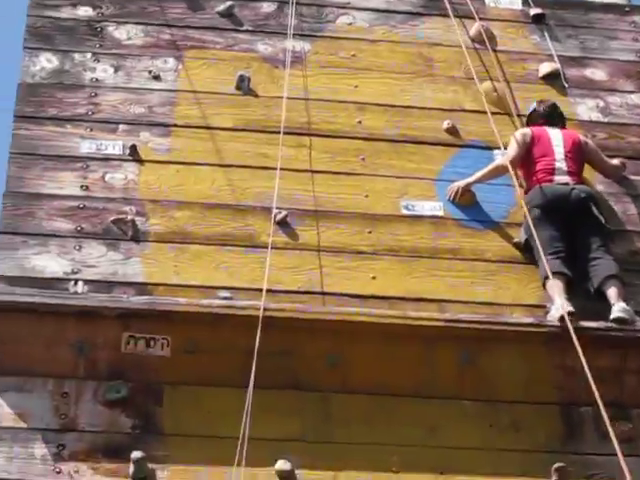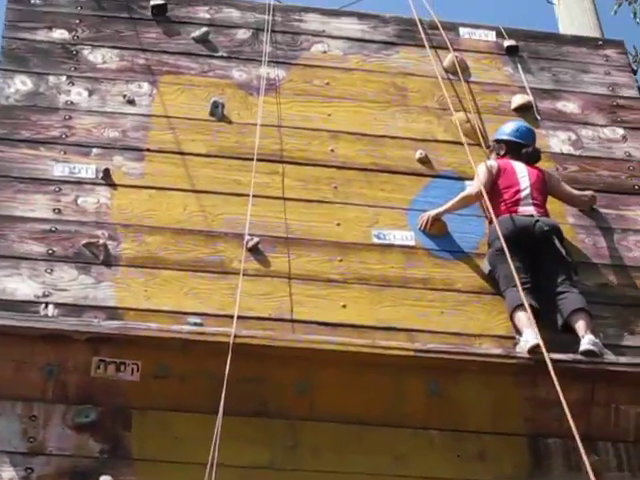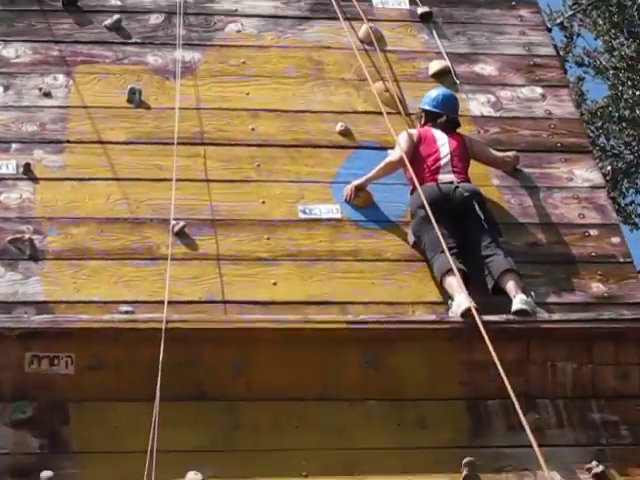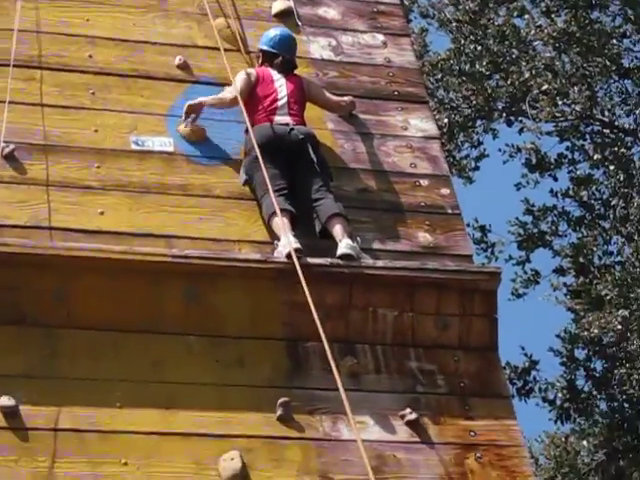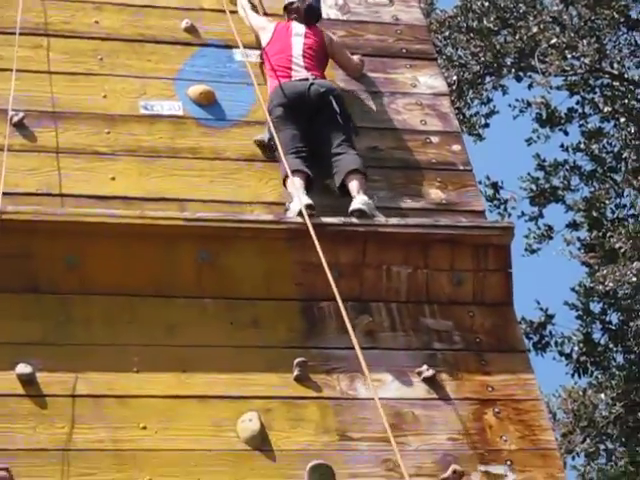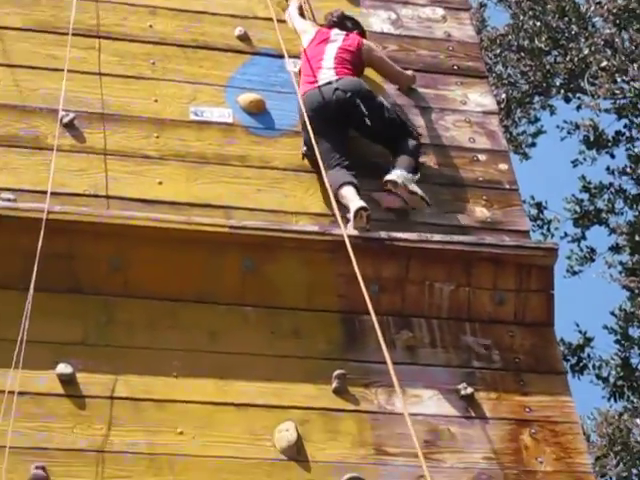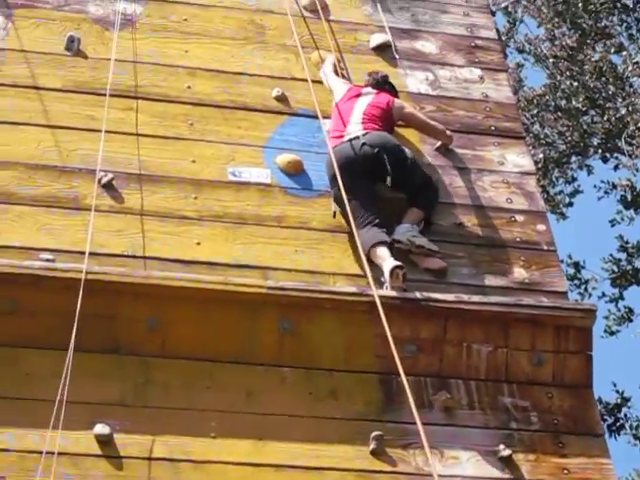
dt=0.7s
person 1, frame 1
left shoulder: (525, 134)
right shoulder: (578, 138)
left elbow: (507, 163)
right elbow: (613, 171)
left wrist: (469, 181)
right wrist: (618, 164)
left hip: (544, 196)
right hip: (581, 195)
left knee: (551, 254)
right knee: (597, 252)
left ankle: (560, 302)
right ankle: (618, 303)
person 1, frame 2
left shoulder: (491, 166)
right shoulder: (542, 174)
left elbow: (475, 193)
right elbow: (581, 200)
left wrist: (440, 211)
right wrist: (589, 197)
left hip: (508, 227)
right hip: (545, 227)
left knee: (515, 286)
right knee: (563, 285)
left ankle: (529, 334)
right ankle: (586, 335)
person 1, frame 3
left shoulder: (411, 135)
right shoulder: (464, 140)
left elbow: (396, 160)
right elbow: (505, 161)
left wrist: (364, 181)
right wrist: (512, 158)
left hip: (429, 197)
right hip: (467, 194)
left knee: (441, 251)
right knee: (489, 248)
left ankle: (460, 296)
right ankle: (517, 294)
person 1, frame 4
left shoulder: (250, 75)
right shoulder: (302, 82)
left elbow: (229, 98)
right elbow: (341, 106)
left wrist: (199, 101)
right wrist: (347, 101)
left hip: (264, 136)
right hip: (301, 136)
left knee: (273, 192)
right knee: (320, 191)
left ankle: (287, 238)
right ankle: (345, 239)
person 1, frame 5
left shoulder: (269, 28)
right shoulder: (325, 37)
right elbow: (355, 69)
right wrist: (357, 60)
left hip: (285, 94)
right hip: (322, 91)
left knee: (293, 152)
right knee: (341, 147)
left ankle: (299, 198)
right ankle: (360, 196)
person 1, frame 6
left shoulder: (313, 33)
right shoulder: (363, 45)
right elbow: (404, 79)
right wrist: (408, 77)
left hip: (314, 100)
right hip: (351, 90)
left knee: (335, 165)
right knee: (407, 140)
left ankle: (354, 203)
right ankle: (400, 173)
person 1, frame 7
left shoulder: (344, 89)
right shoulder: (394, 103)
left elbow: (326, 73)
right elbow: (439, 133)
left wrist: (330, 60)
right wrist: (446, 138)
left hip: (340, 156)
right hip: (377, 145)
left knee: (366, 221)
right knee: (426, 189)
left ankle: (387, 261)
right ankle: (407, 227)
